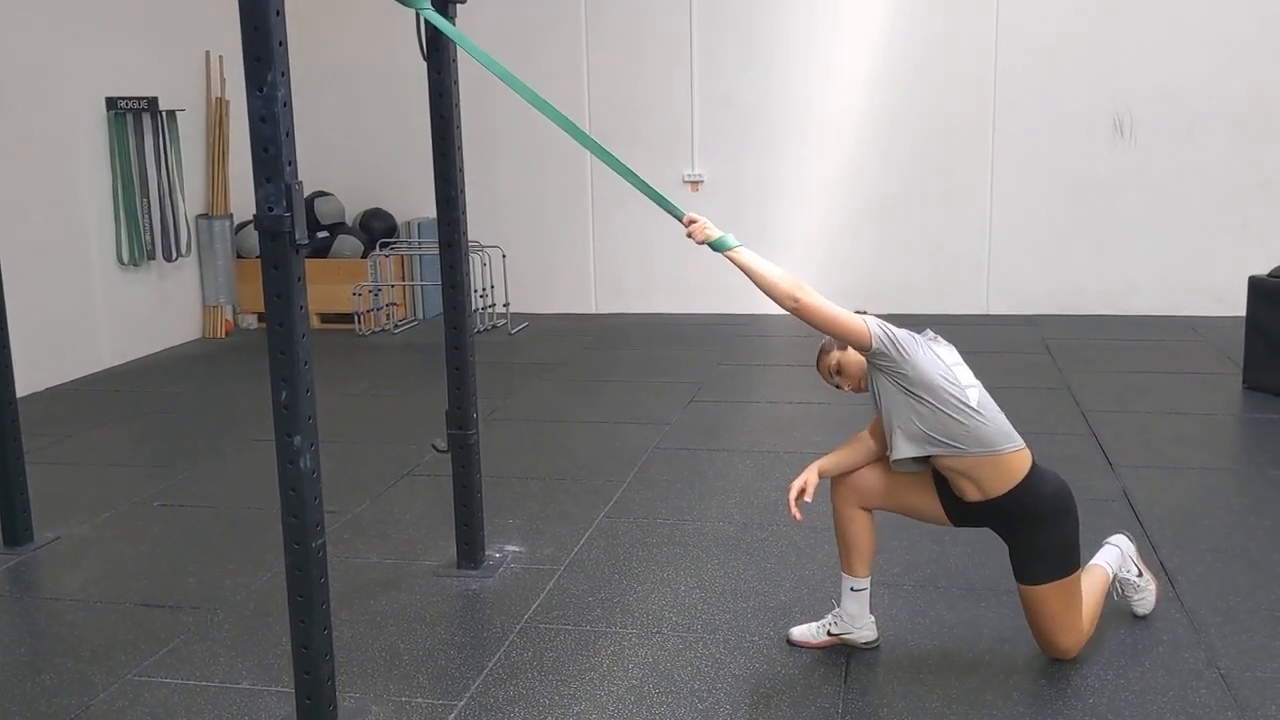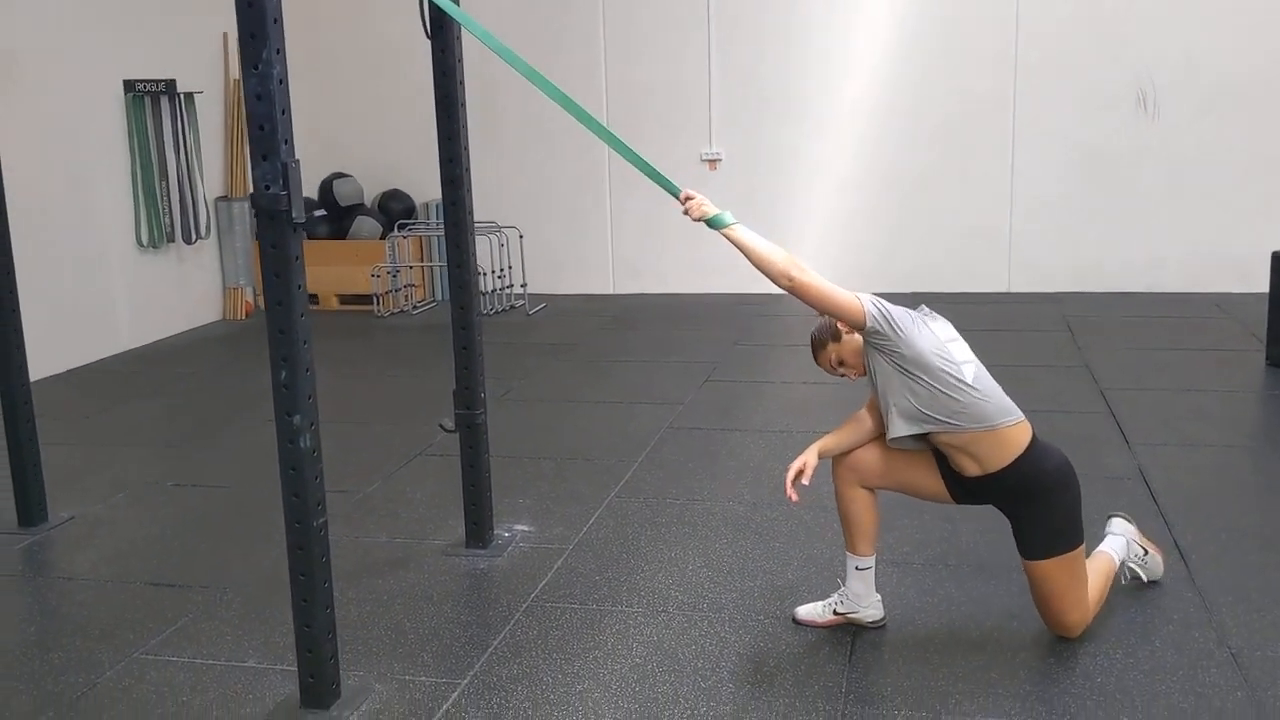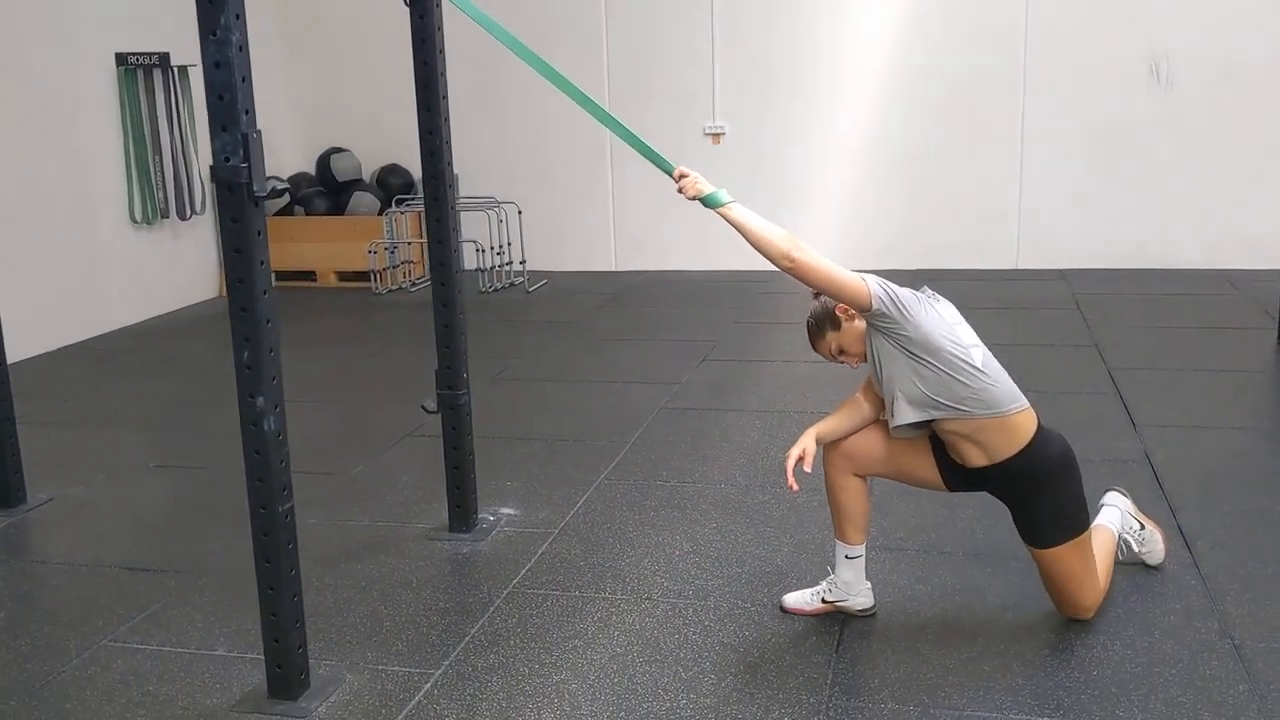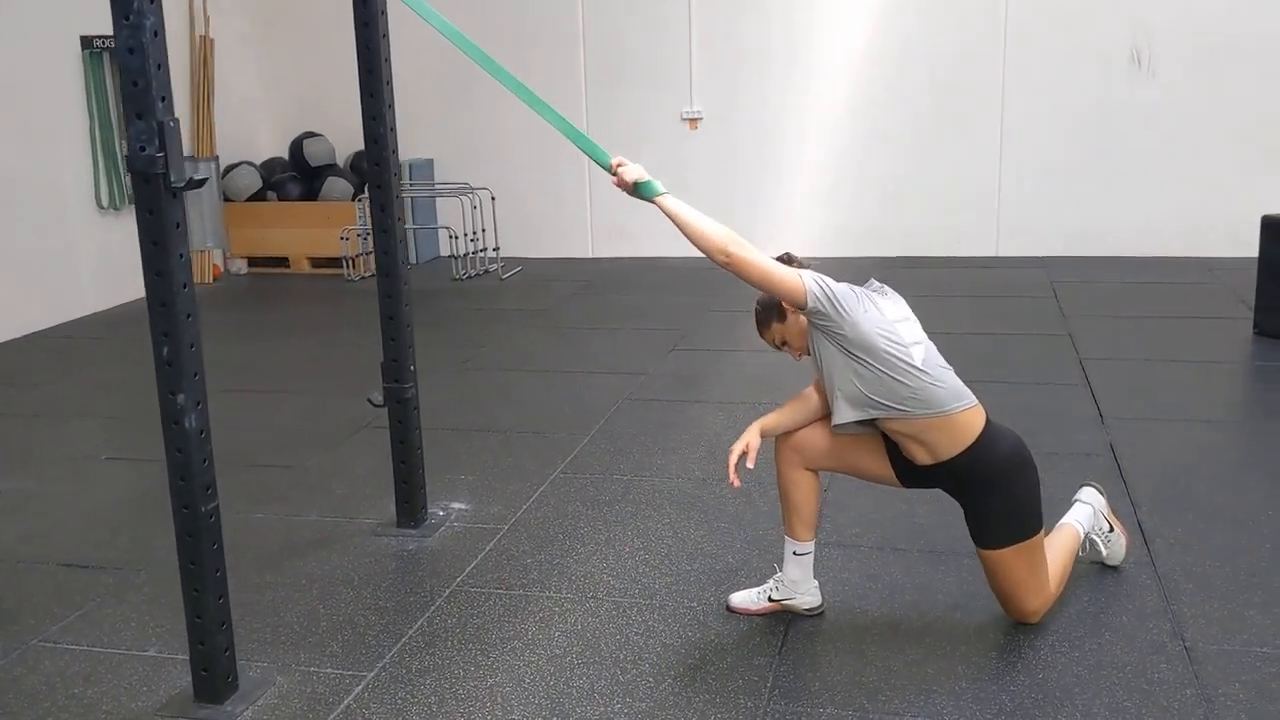
dt=0.5s
person 1, frame 1
left shoulder: (897, 351)
right shoulder: (892, 379)
left elbow: (798, 299)
right elbow: (876, 441)
left wrist: (725, 243)
right wrist: (817, 469)
left hip: (1033, 507)
right hip: (967, 494)
left knee: (1063, 646)
right knee: (849, 485)
left ankle: (1113, 561)
right ankle: (854, 622)
person 1, frame 2
left shoulder: (892, 328)
right shoulder: (888, 355)
left elbow: (793, 277)
right elbow: (874, 417)
left wrist: (721, 220)
right wrist: (817, 449)
left hip: (1034, 480)
right hip: (970, 471)
left knee: (1069, 623)
right knee: (851, 464)
left ankle: (1119, 545)
right ankle: (860, 601)
person 1, frame 3
left shoulder: (896, 310)
right shoulder: (885, 337)
left elbow: (792, 257)
right elbow: (870, 402)
left wrist: (717, 199)
right wrist: (813, 434)
left hip: (1035, 467)
right hip: (964, 458)
left knee: (1080, 606)
right knee: (842, 453)
left ankle: (1115, 519)
right ankle: (850, 589)
person 1, frame 4
left shoulder: (837, 305)
right shoulder: (838, 325)
left elbow: (731, 252)
right elbow: (824, 394)
left wrist: (653, 190)
right wrist: (759, 428)
left hip: (989, 467)
right hip: (921, 455)
left knee: (1027, 609)
right knee: (795, 443)
left ankle: (1084, 516)
right ankle: (797, 586)
